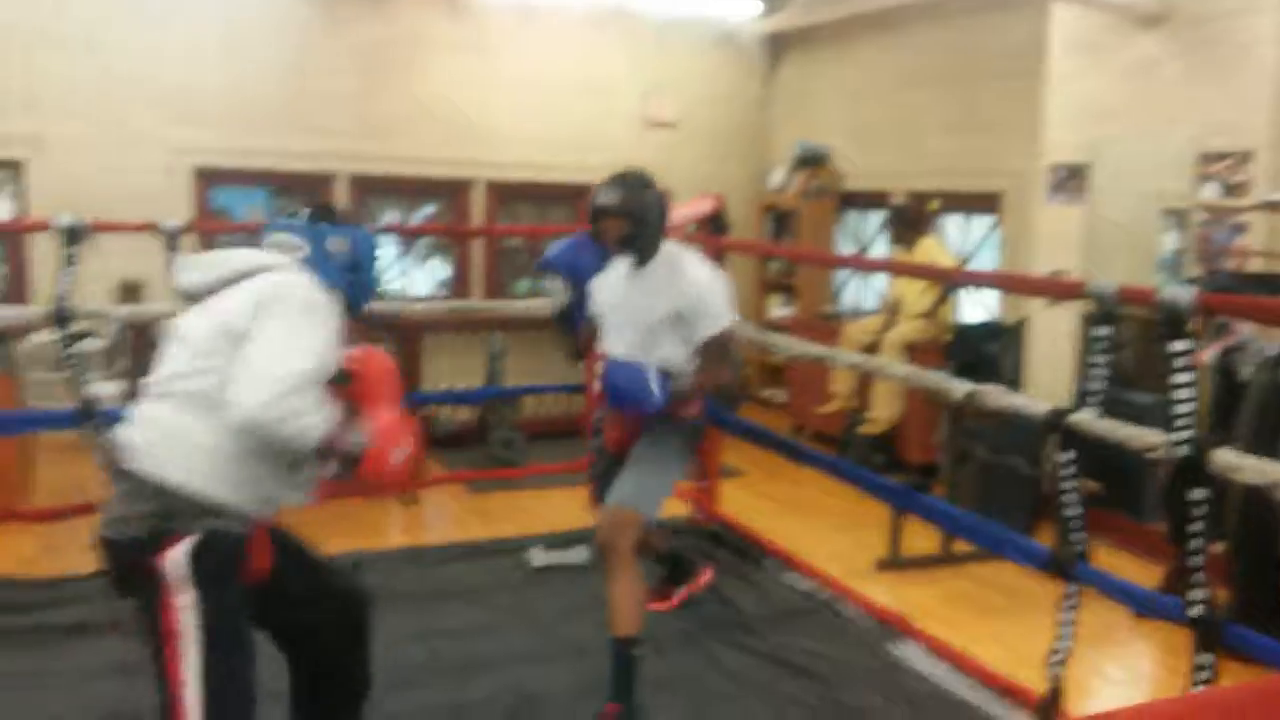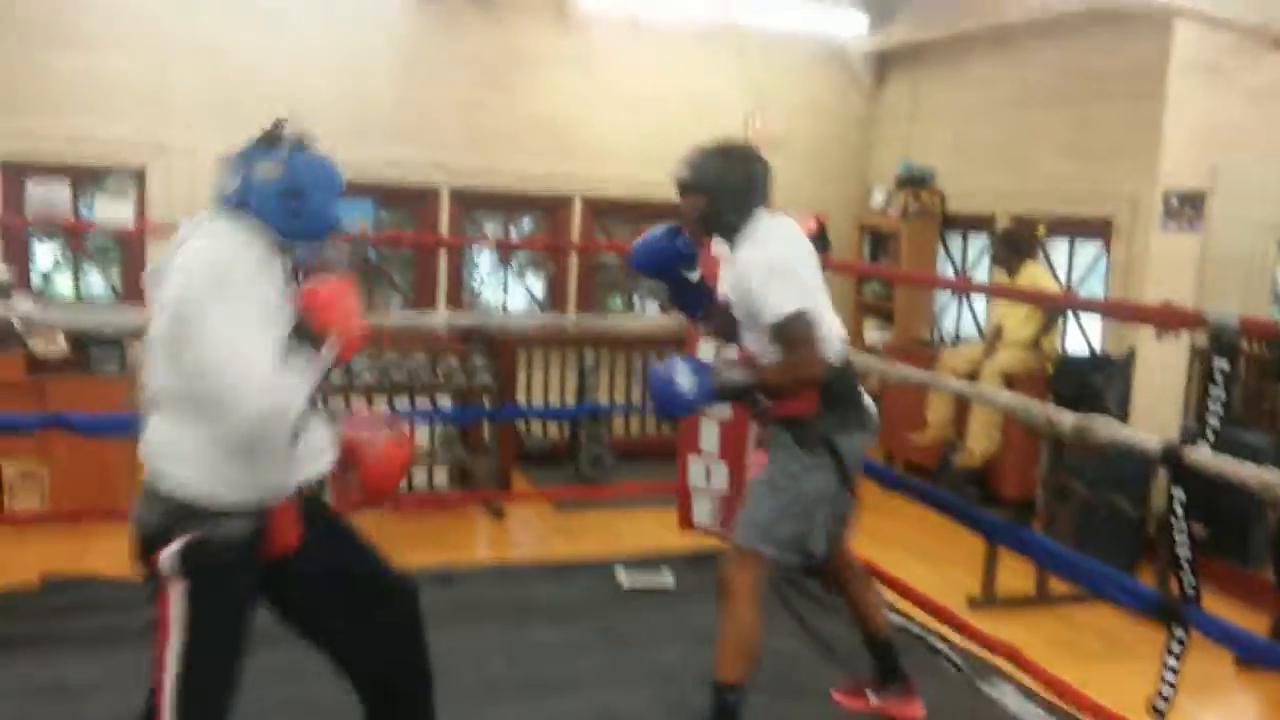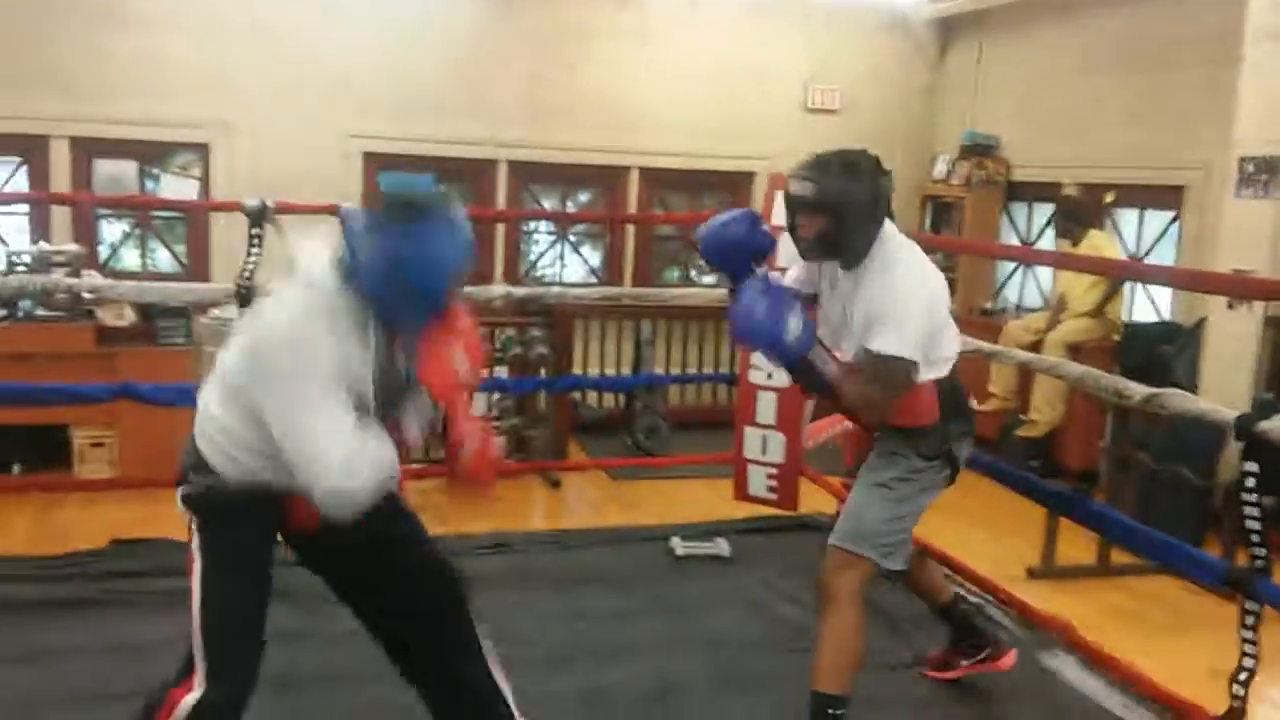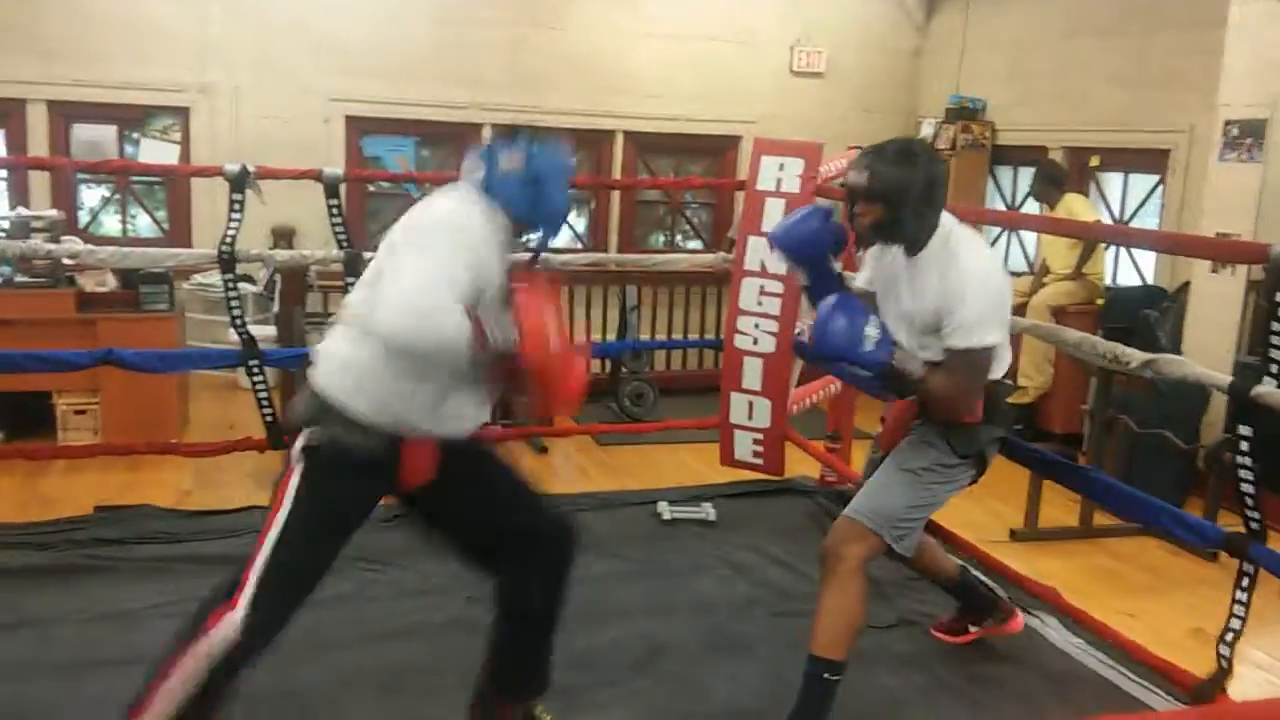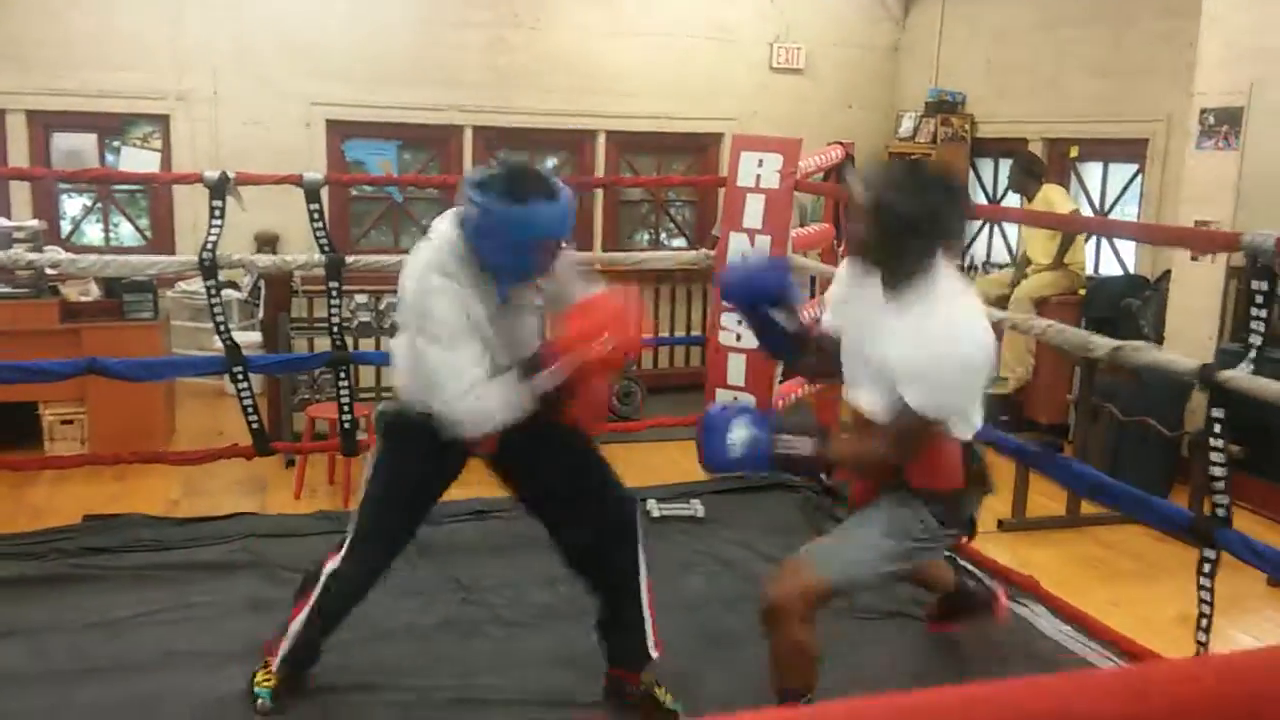
dt=0.5s
person 1, frame 1
left shoulder: (691, 277)
right shoulder: (609, 268)
left elbow: (720, 370)
left wrist: (671, 386)
left hip: (669, 419)
right hip: (623, 412)
left knee: (616, 537)
right knee: (621, 513)
person 1, frame 2
left shoulder: (760, 255)
right shoulder: (769, 235)
left elbow: (810, 364)
right elbow: (731, 318)
left wrist: (721, 383)
right wrist: (684, 283)
left hip: (815, 426)
right hip: (834, 418)
left knee: (739, 571)
right knee: (829, 553)
person 1, frame 3
left shoulder: (909, 283)
right shoulder: (820, 248)
left elbow: (872, 405)
right elbow: (777, 313)
left wrist: (801, 348)
right wrist: (741, 272)
left hip: (916, 432)
right hip: (883, 421)
left knee: (838, 576)
right knee: (884, 542)
right ankle: (976, 641)
person 1, frame 4
left shoulder: (971, 271)
right shoulder: (888, 242)
left elbow: (961, 393)
right elbow: (858, 313)
left wrist: (884, 358)
right wrist: (816, 270)
left hip: (953, 427)
right hip: (916, 411)
left knee: (845, 547)
right knee: (888, 528)
right ankle: (986, 608)
person 1, frame 5
left shoulder: (954, 336)
right shoulder: (863, 272)
left elbow: (891, 451)
right elbow: (819, 360)
left wrist: (779, 446)
right wrist: (771, 317)
left hip: (932, 491)
right hip: (898, 470)
left knee: (787, 597)
right knee: (887, 562)
right ankle: (973, 598)
person 2, frame 1
left shoulder: (244, 293)
right shoulder: (301, 297)
right elbow: (263, 407)
right wrist: (353, 440)
left hip: (218, 518)
right hip: (177, 534)
left knee: (334, 613)
person 2, frame 2
left shoulder: (241, 261)
right shoulder: (214, 266)
right elbow: (255, 406)
left wrist: (340, 444)
right wrist: (322, 339)
left hip: (274, 507)
right hip: (207, 524)
left knee: (386, 614)
person 2, frame 3
left shoulder: (381, 295)
right shoulder: (301, 326)
right elbow: (342, 488)
right wrist: (417, 397)
left hip: (314, 468)
right hip: (235, 487)
left knee: (428, 592)
person 2, frame 4
left shoulder: (484, 235)
right shoulder: (454, 224)
right elbow: (403, 320)
right wrist: (503, 331)
left hip: (432, 442)
right hip: (356, 436)
left knee: (545, 544)
right knee: (258, 608)
person 2, frame 5
left shoulder: (533, 244)
right shoulder: (433, 276)
left elbow: (567, 294)
right elbow: (469, 413)
left wrist: (580, 356)
right wrist: (559, 366)
left hip: (527, 406)
right hip: (432, 413)
left knee: (610, 519)
right knee: (368, 547)
left ankle: (632, 673)
right ankle: (285, 659)
person 3, frame 1
left shoulder: (931, 247)
right shoulder: (900, 252)
left wrist: (932, 309)
right wrist: (890, 312)
left hip: (928, 320)
right hip: (903, 315)
left knee: (892, 339)
right knee: (851, 330)
left ankle: (883, 416)
right ankle: (845, 396)
person 3, frame 2
left shoulder: (1036, 273)
right shoulder: (1000, 276)
left wrist: (1036, 339)
right wrist: (990, 342)
left hip: (1033, 350)
right hip: (1004, 343)
left knee: (991, 368)
right knee: (949, 358)
left ankle: (978, 449)
right ankle: (939, 424)
person 3, frame 3
left shoulder: (1099, 240)
right shoulder: (1067, 247)
left wrist: (1098, 309)
right wrist: (1054, 314)
left hip: (1102, 318)
right hip: (1069, 313)
left knee: (1055, 339)
right knee: (1013, 329)
left ankle: (1043, 419)
right ankle: (1003, 395)
person 3, frame 4
left shoulder: (1074, 202)
right shoulder: (1048, 210)
left wrist: (1076, 271)
right wrist: (1037, 278)
left hip: (1085, 280)
right hip: (1053, 276)
left knee: (1039, 302)
left ankle: (1033, 385)
person 3, frame 5
left shoulder: (1052, 193)
right shoulder: (1028, 202)
left wrist: (1056, 262)
right wrist: (1018, 270)
left hip: (1066, 270)
right hip: (1034, 269)
left knee: (1021, 295)
right knee: (983, 286)
left ankle: (1014, 376)
